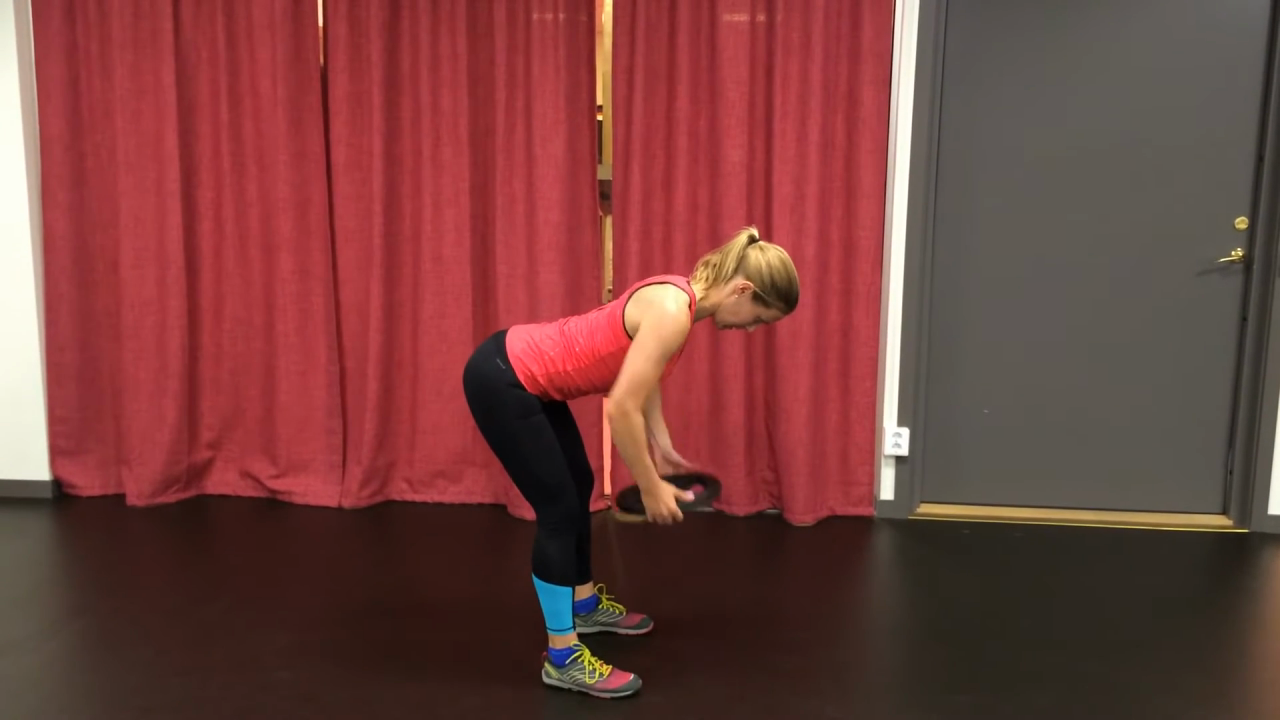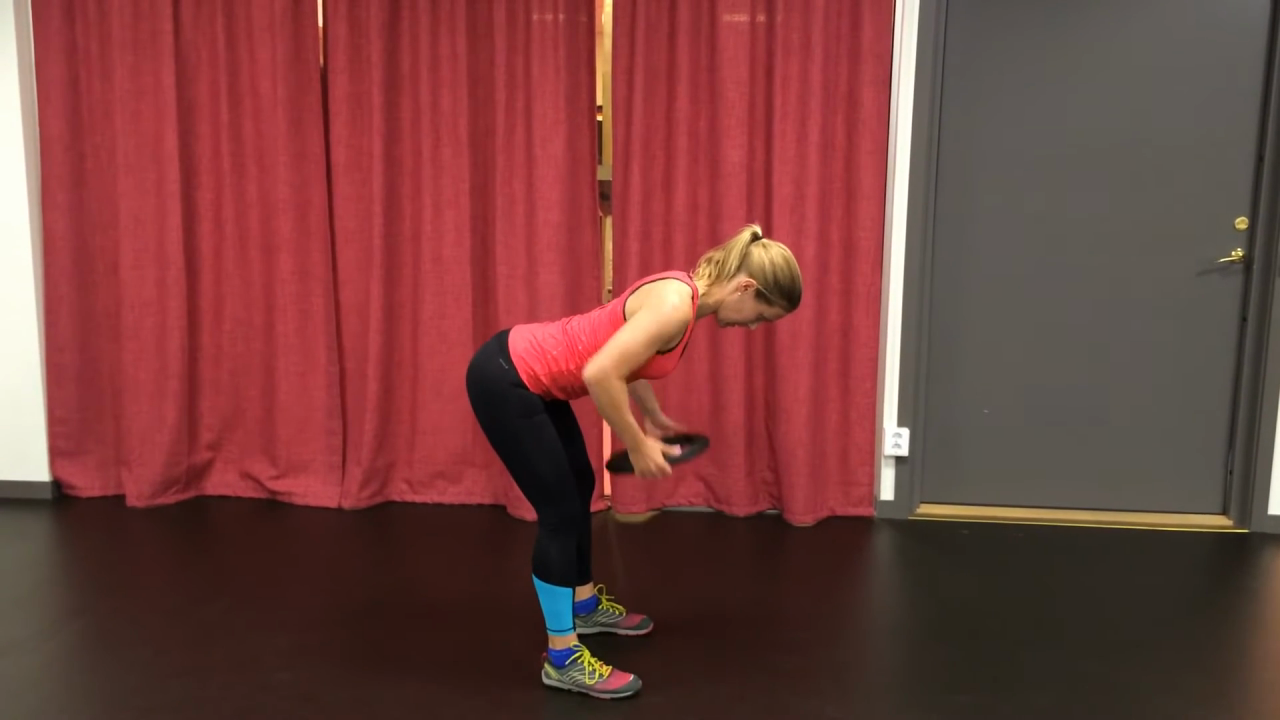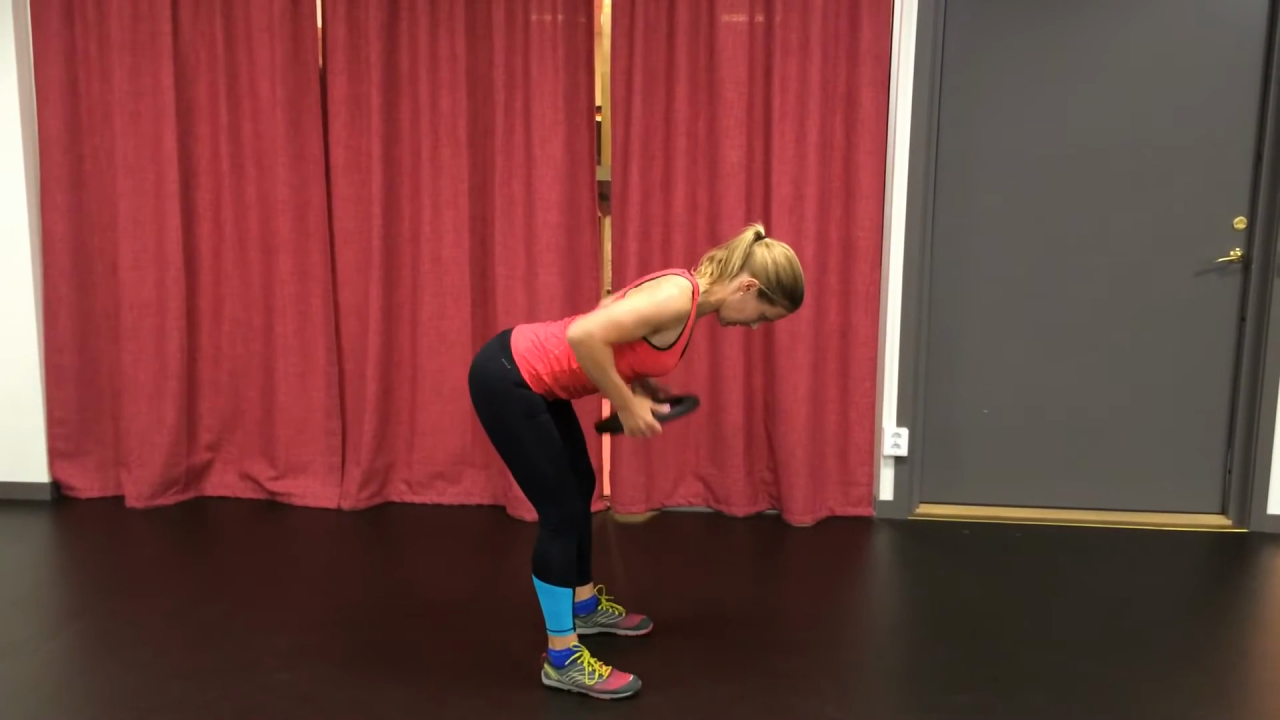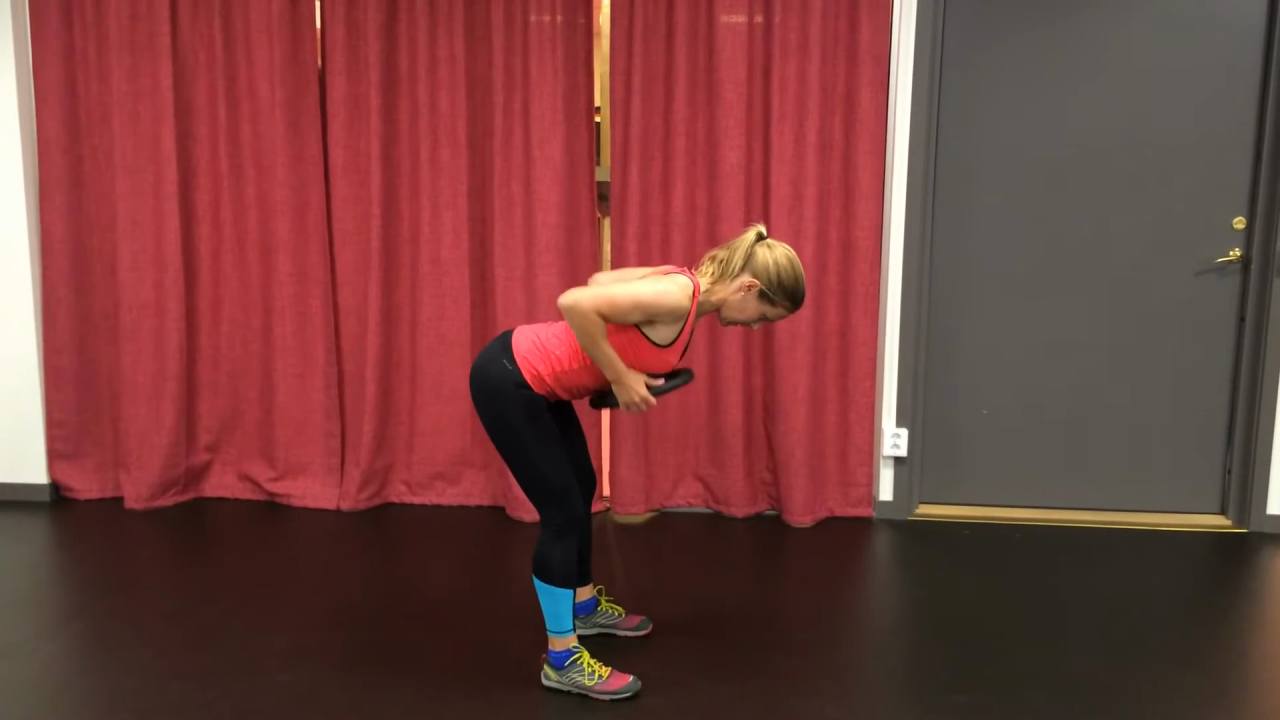
dt=0.1s
person 1, frame 1
left shoulder: (681, 298)
right shoulder: (673, 312)
left elbow: (632, 373)
right elbow: (621, 410)
left wrist: (662, 448)
right wrist: (651, 487)
left hip: (526, 372)
right hip: (502, 379)
left knee: (578, 486)
right knee: (559, 510)
left ankle: (585, 604)
right ankle: (562, 658)
person 1, frame 2
left shoulder: (684, 295)
right shoulder: (675, 305)
right elbow: (599, 375)
left wrist: (653, 417)
right wrist: (638, 445)
left hip: (528, 372)
right hip: (505, 379)
left knee: (579, 488)
right knee: (560, 511)
left ankle: (585, 605)
right ankle: (562, 659)
person 1, frame 3
left shoulder: (683, 288)
right shoulder: (676, 300)
right elbow: (583, 335)
left wrist: (640, 390)
right wrist: (627, 404)
left hip: (531, 372)
right hip: (507, 379)
left knee: (580, 487)
right knee: (561, 510)
left ankle: (585, 606)
right ankle: (563, 659)
person 1, frame 4
left shoulder: (683, 285)
right shoulder: (676, 297)
left elbow: (599, 280)
right elbow: (574, 301)
left wrist: (631, 373)
right wrist: (620, 377)
left hip: (531, 372)
right hip: (508, 379)
left knee: (581, 488)
right knee: (563, 511)
left ankle: (584, 606)
right ankle: (562, 660)
